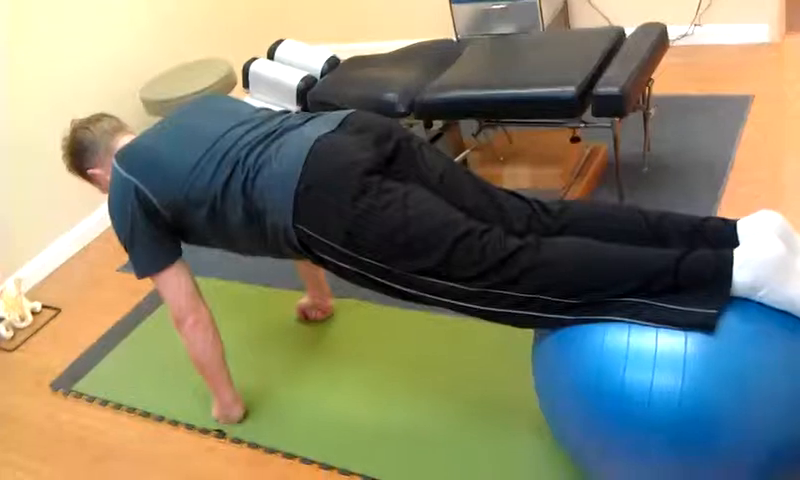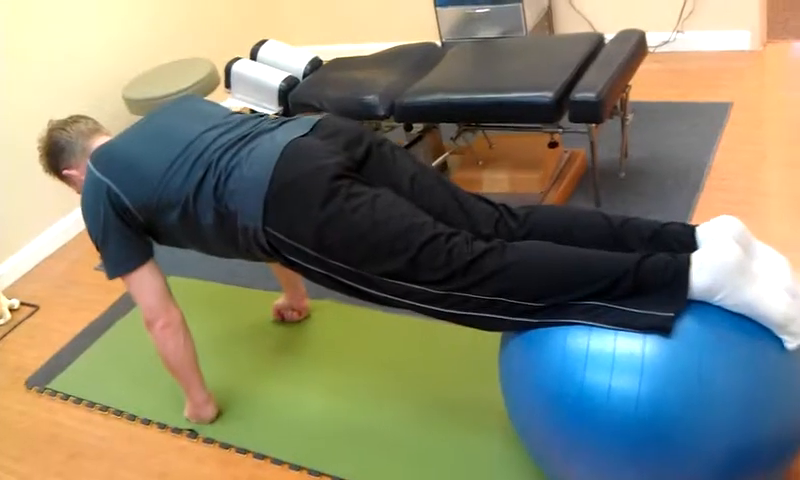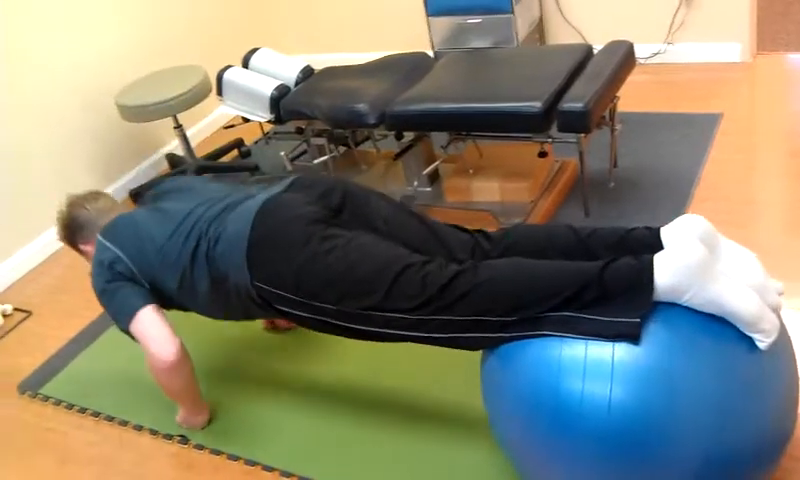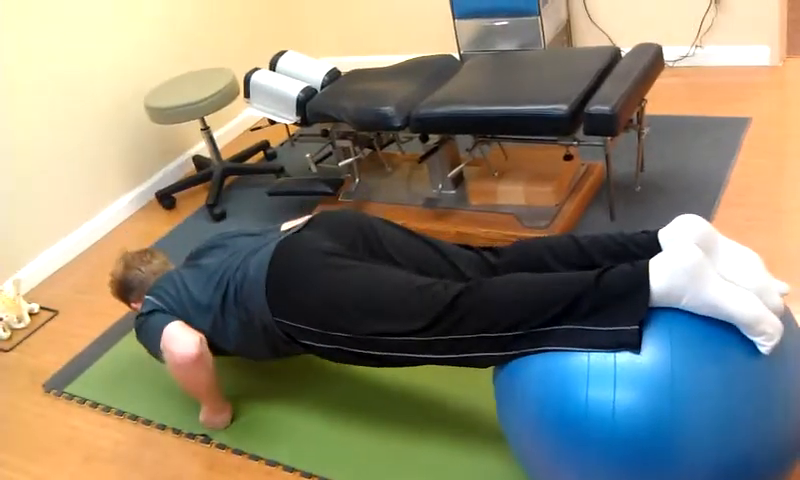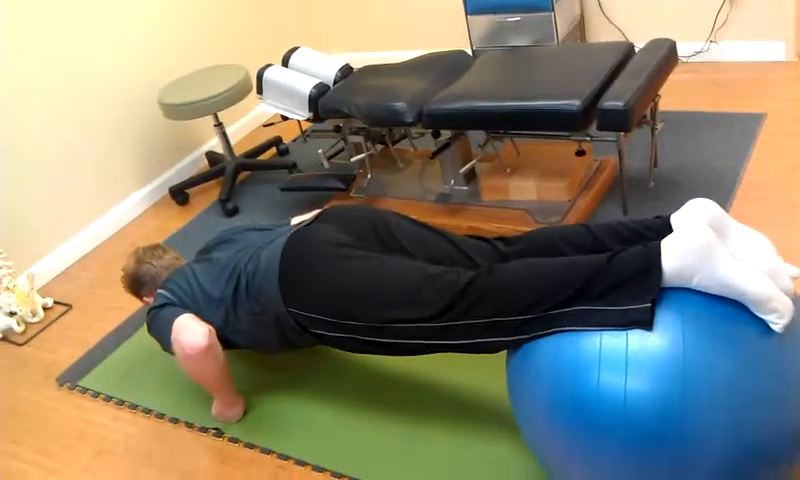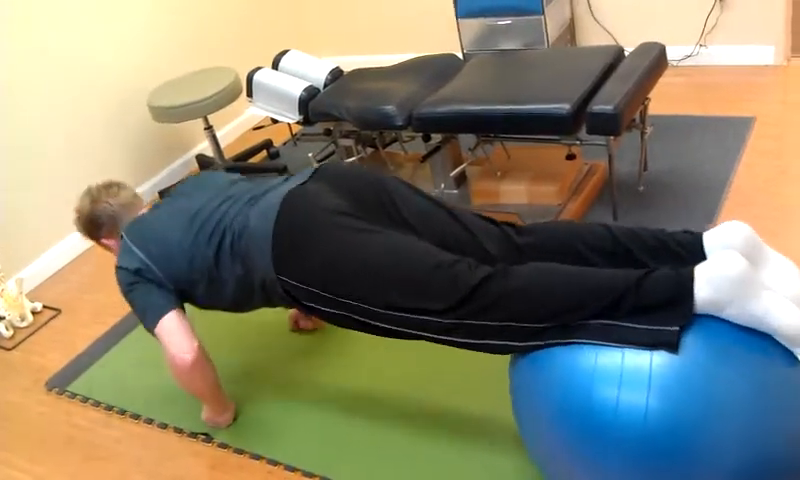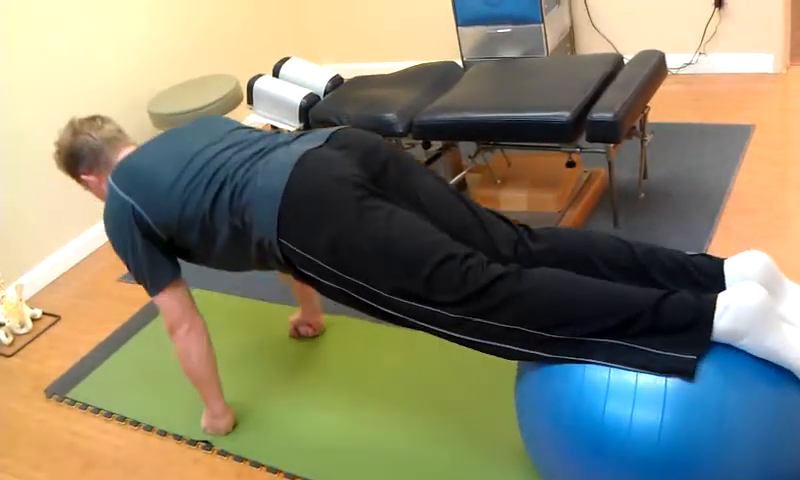
dt=0.7s
person 1, frame 1
left shoulder: (127, 193)
right shoulder: (198, 108)
left elbow: (189, 315)
left wrist: (226, 402)
right wrist: (319, 294)
left hip: (331, 199)
right hip: (357, 130)
left knee: (505, 273)
right knee: (531, 224)
left ankle: (732, 271)
right ankle: (736, 236)
person 1, frame 2
left shoulder: (101, 194)
right shoulder: (172, 109)
left elbow: (161, 315)
left wrist: (199, 401)
right wrist: (294, 292)
left hip: (303, 202)
right hip: (329, 135)
left knee: (473, 276)
right knee: (499, 230)
left ankle: (693, 277)
right ankle: (694, 240)
person 1, frame 3
left shoulder: (110, 265)
right shoulder: (165, 189)
left elbow: (165, 353)
left wrist: (193, 411)
right wrist: (288, 302)
left hip: (284, 254)
right hip: (311, 191)
left knee: (454, 300)
right knee: (476, 255)
left ankle: (658, 278)
right ankle: (665, 241)
person 1, frame 4
left shoulder: (153, 313)
right shoulder: (211, 246)
left elbow: (188, 348)
right elbow: (306, 219)
left wrist: (215, 408)
left hip: (301, 291)
right hip: (336, 228)
left knee: (461, 320)
right knee: (492, 271)
left ankle: (659, 283)
right ankle: (670, 244)
person 1, frame 5
left shoulder: (165, 305)
right shoulder: (222, 239)
left elbow: (196, 342)
right elbow: (313, 215)
left wrist: (227, 402)
left hip: (311, 283)
right hip: (349, 223)
left knee: (475, 306)
right knee: (503, 259)
left ankle: (671, 262)
right ankle: (679, 227)
person 1, frame 6
left shoulder: (135, 263)
right shoulder: (191, 183)
left elbow: (185, 354)
left wrist: (218, 409)
right wrist: (310, 301)
left hip: (309, 245)
right hip: (335, 180)
left knee: (479, 301)
right knee: (512, 251)
left ankle: (698, 290)
right ankle: (709, 247)
person 1, frame 7
left shoulder: (122, 205)
right shoulder: (190, 128)
left elbow: (182, 320)
left wrist: (217, 411)
right wrist: (309, 308)
left hip: (317, 211)
right hip: (348, 149)
left knee: (481, 299)
right knee: (519, 253)
left ankle: (721, 317)
right ankle: (725, 275)
